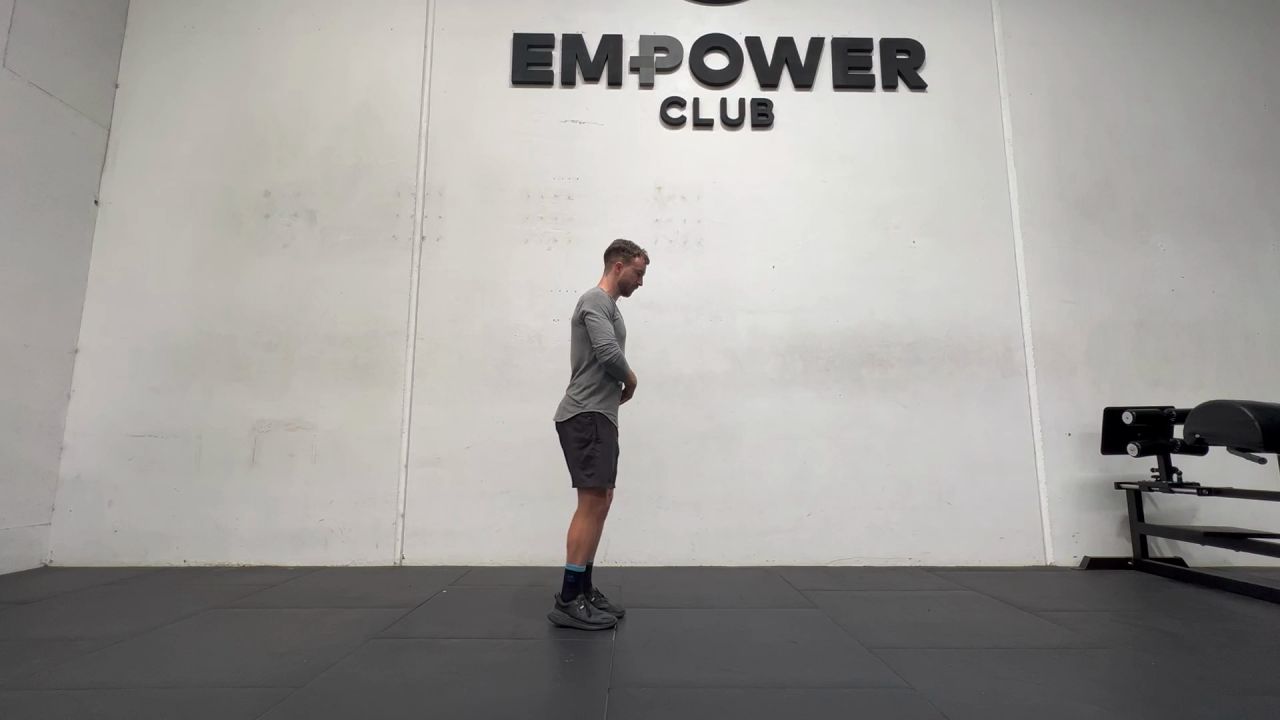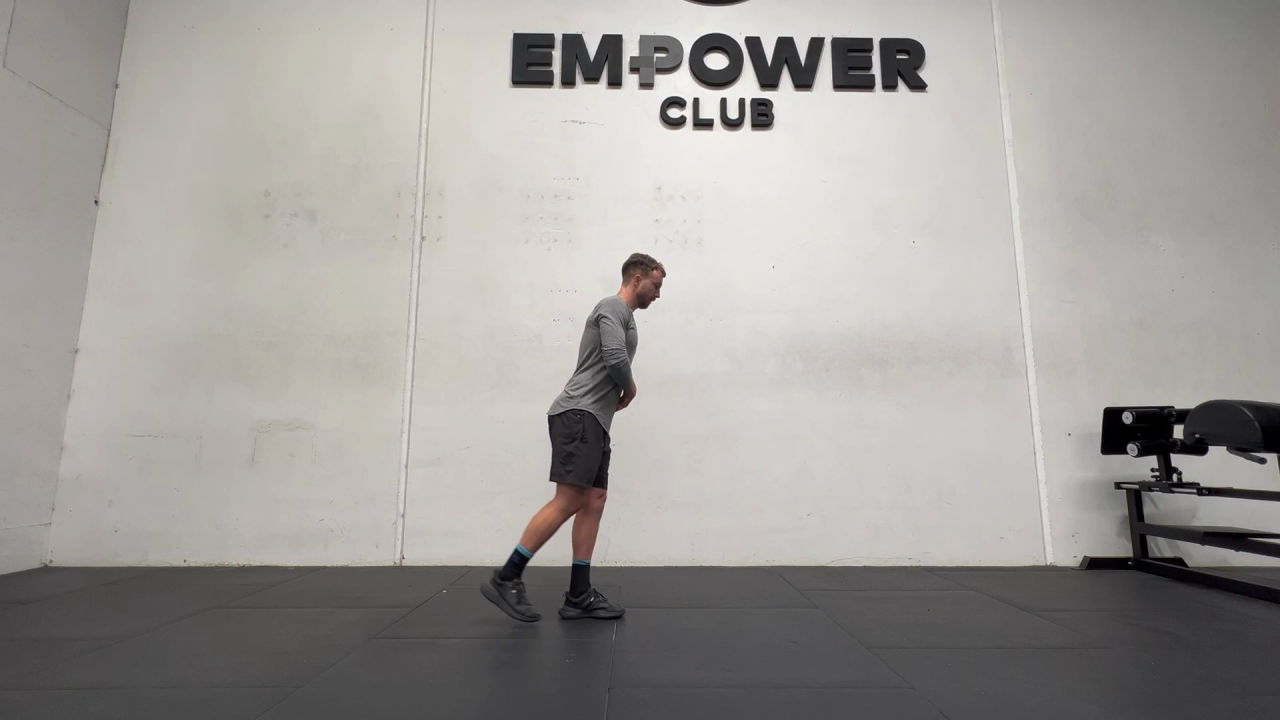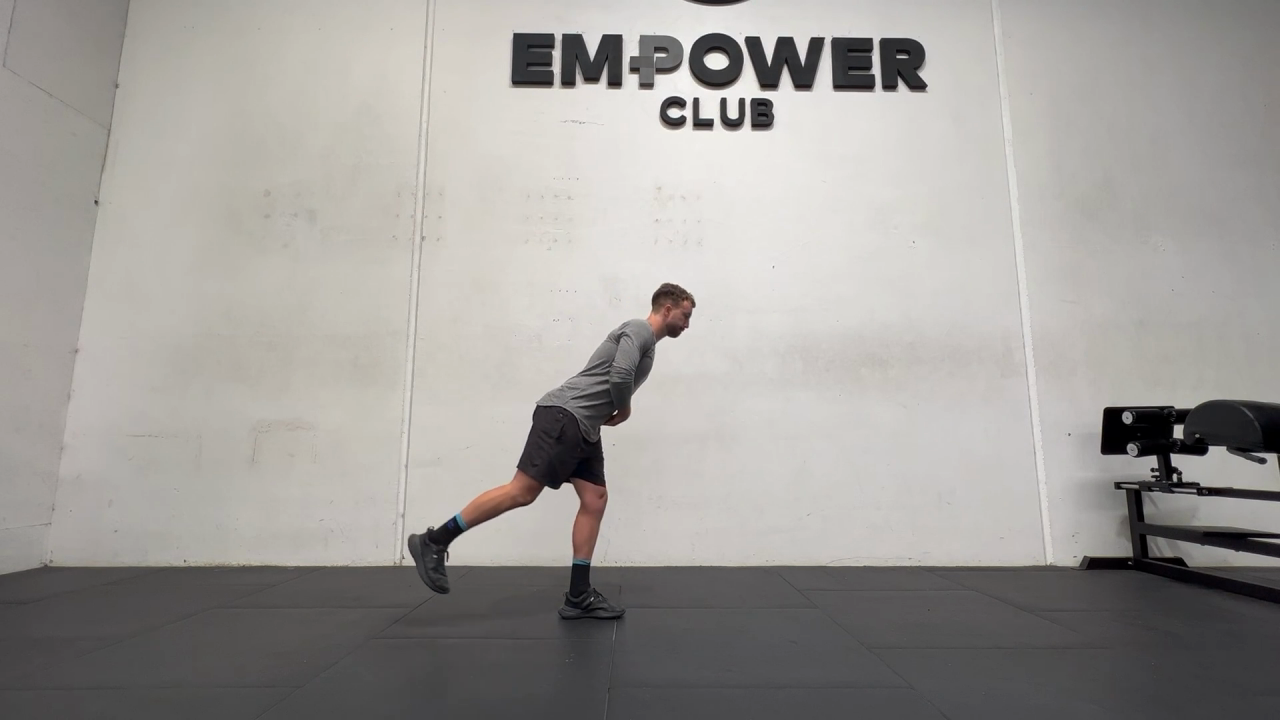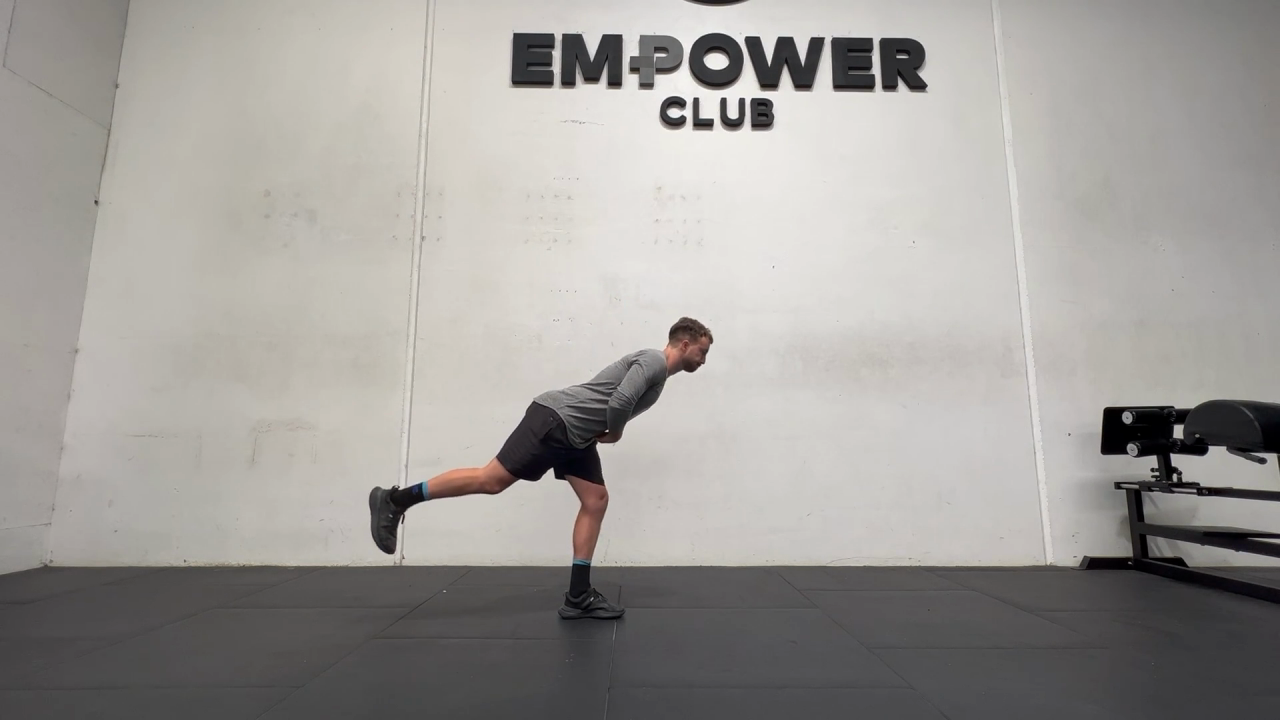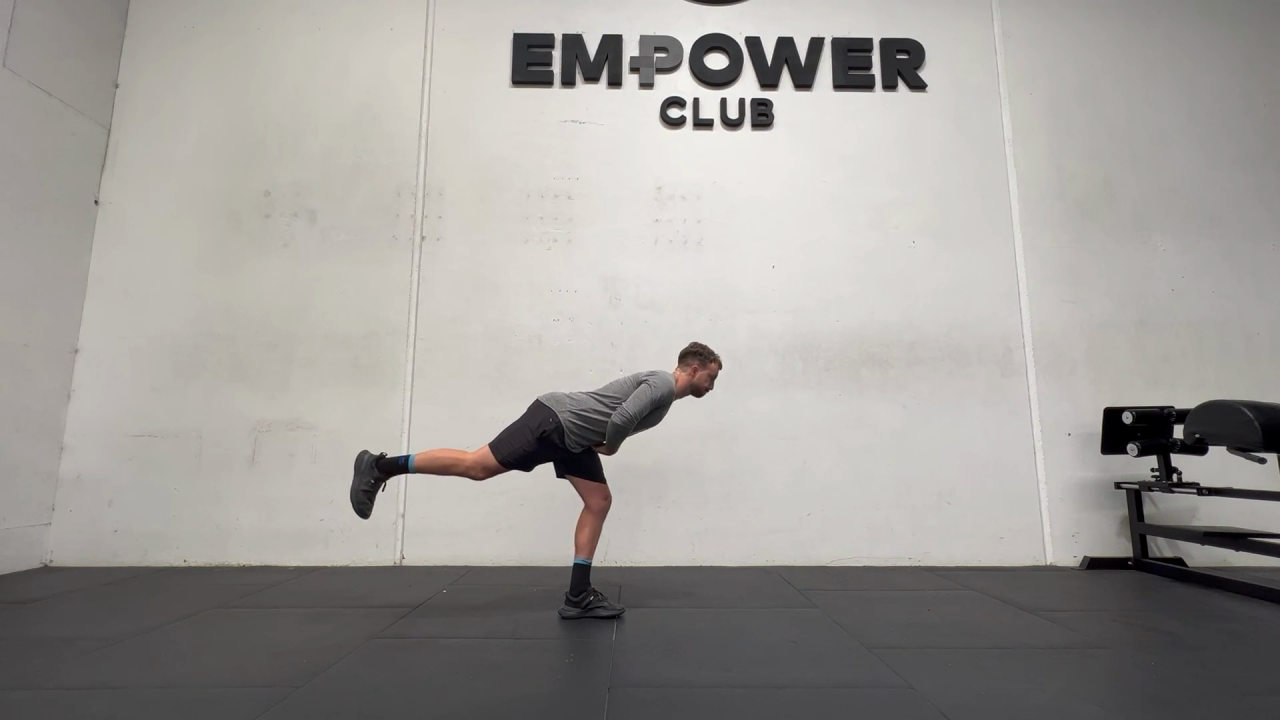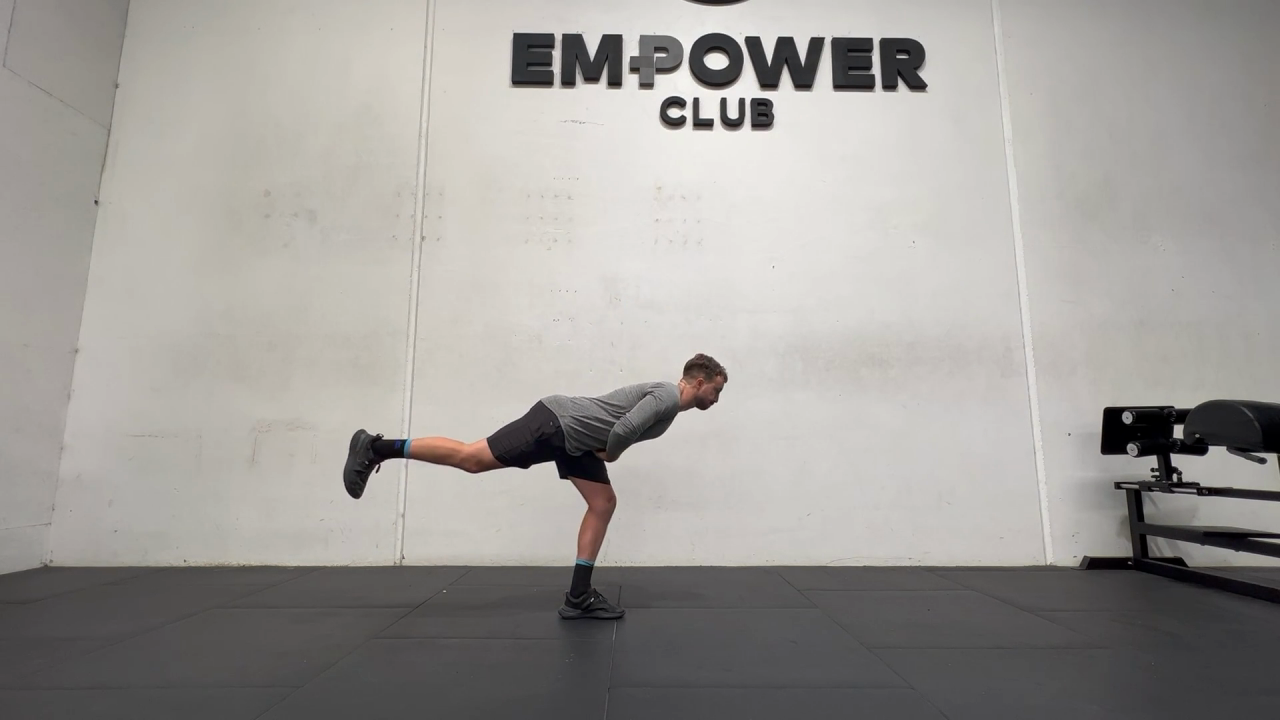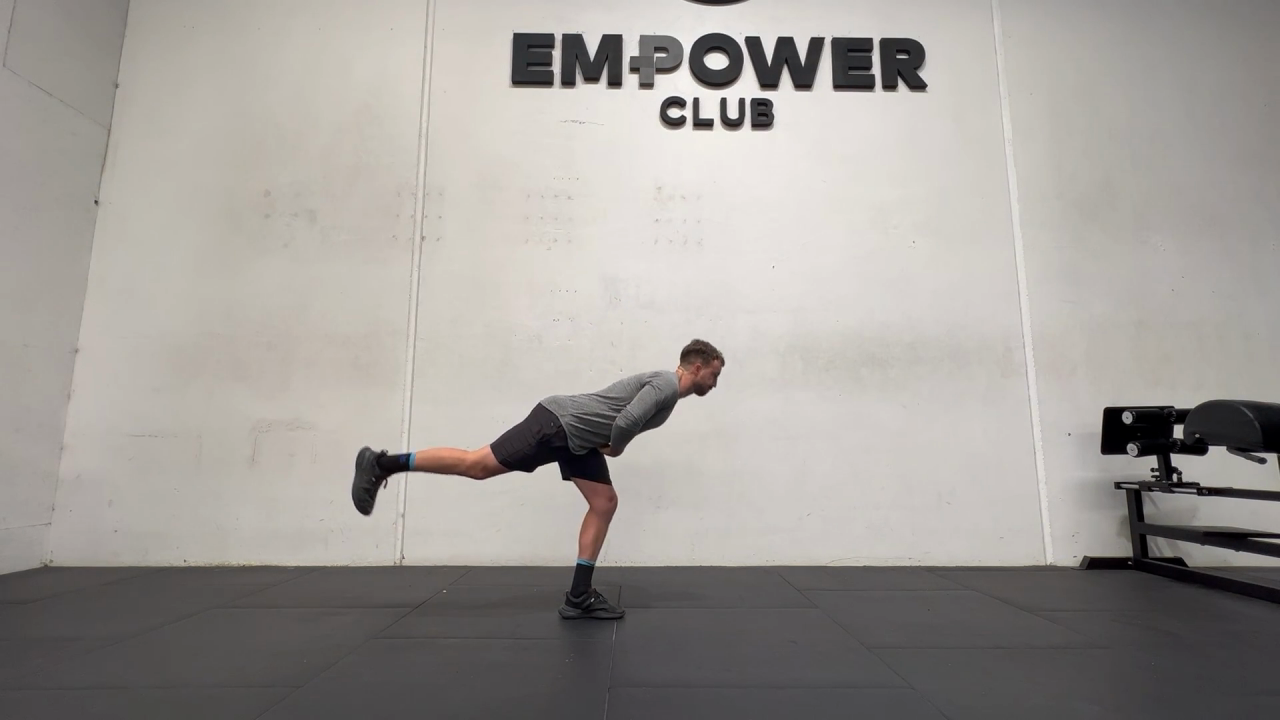
dt=0.7s
person 1, frame 1
left shoulder: (607, 305)
right shoulder: (595, 301)
right elbow: (609, 355)
left wrist: (624, 381)
right wrist: (630, 379)
left hip: (599, 416)
right hip: (587, 416)
left knee: (601, 502)
right knee: (592, 503)
left ankle: (583, 590)
right ankle: (569, 600)
person 1, frame 2
left shoulder: (622, 315)
right shoulder: (613, 308)
right elbow: (615, 359)
left wrist: (621, 393)
right wrist: (630, 389)
left hip: (594, 420)
right hip: (578, 415)
left knee: (593, 502)
right knee: (568, 502)
left ankle: (579, 595)
right ankle: (505, 579)
person 1, frame 3
left shoulder: (645, 342)
right shoulder: (638, 330)
right elbow: (619, 377)
left wrist: (617, 411)
right wrist: (625, 410)
left hip: (584, 427)
right hip: (564, 415)
left knee: (595, 501)
right knee: (522, 492)
left ankle: (578, 595)
right ankle: (434, 541)
person 1, frame 4
left shoulder: (656, 372)
right shoulder: (653, 362)
right elbow: (620, 401)
left wrist: (607, 432)
right wrist: (616, 432)
left hip: (575, 434)
right hip: (554, 420)
left knee: (596, 501)
right knee: (491, 480)
left ankle: (578, 595)
right ankle: (395, 500)
person 1, frame 5
left shoulder: (661, 390)
right shoulder: (662, 384)
right elbow: (622, 418)
left wrist: (605, 445)
right wrist: (611, 447)
left hip: (572, 437)
right hip: (555, 421)
left knee: (599, 502)
right knee: (477, 466)
left ankle: (578, 595)
right ankle: (382, 466)
person 1, frame 6
left shoulder: (664, 398)
right shoulder: (667, 397)
right elbow: (624, 428)
left wrist: (604, 452)
right wrist: (611, 455)
left hip: (574, 439)
right hip: (556, 424)
left knee: (603, 504)
right knee: (471, 457)
left ankle: (579, 596)
right ankle: (377, 449)
person 1, frame 7
left shoulder: (665, 389)
right shoulder: (666, 384)
right elbow: (626, 421)
left wrist: (609, 447)
right wrist: (616, 449)
left hip: (577, 438)
right hip: (558, 424)
left knee: (605, 504)
right knee: (476, 465)
left ankle: (579, 596)
right ankle: (383, 463)
